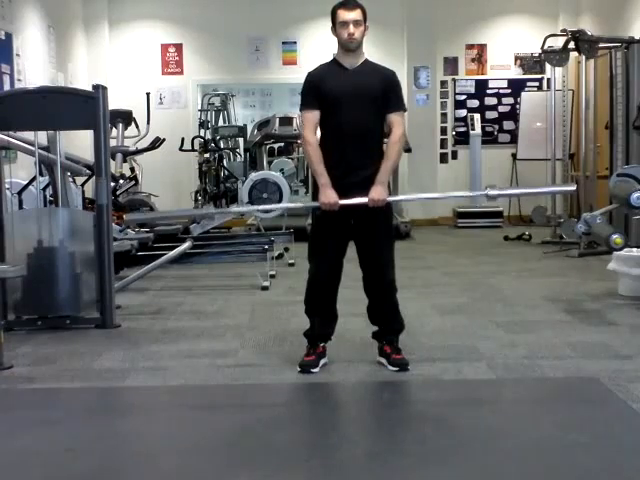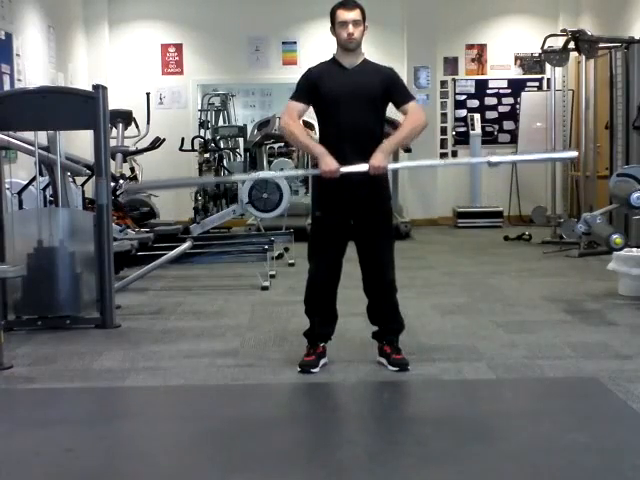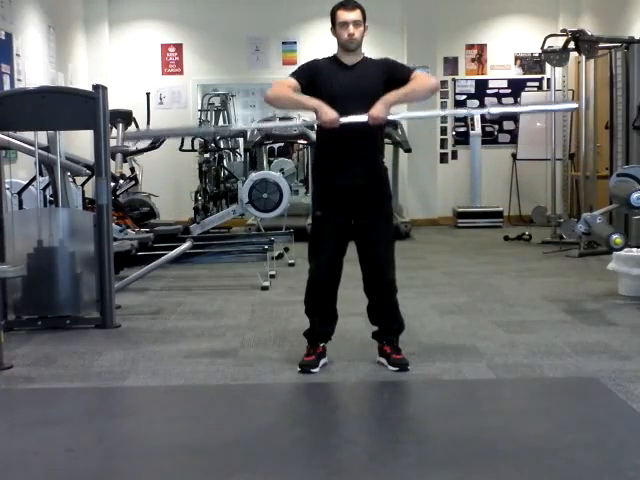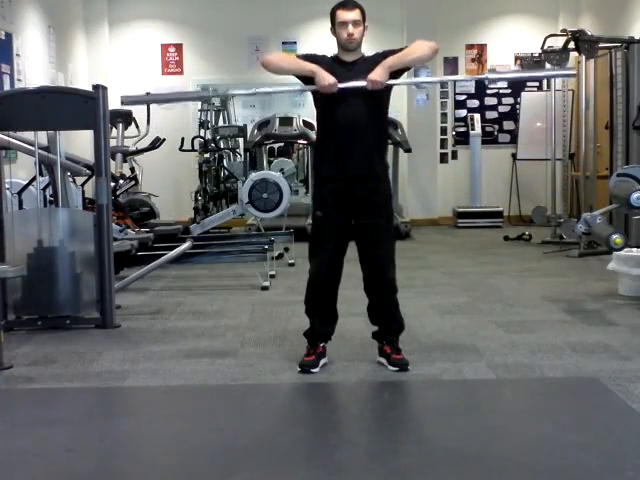
dt=0.4s
person 1, frame 1
left shoulder: (385, 77)
right shoulder: (317, 78)
left elbow: (397, 133)
right elbow: (309, 135)
left wrist: (381, 183)
right wrist: (324, 186)
left hip: (374, 190)
right hip: (330, 191)
left knee: (381, 272)
right knee: (322, 272)
left ankle: (388, 342)
right ankle: (317, 343)
person 1, frame 2
left shoulder: (383, 75)
right shoulder: (316, 76)
left elbow: (418, 117)
right elbow: (288, 121)
left wrist: (385, 149)
right wrist: (320, 153)
left hip: (373, 187)
right hip: (329, 188)
left knee: (380, 270)
right knee: (322, 271)
left ankle: (388, 342)
right ankle: (317, 343)
person 1, frame 3
left shoulder: (383, 68)
right shoulder: (317, 69)
left elbow: (430, 83)
right elbow: (273, 93)
left wrist: (388, 99)
right wrist: (315, 104)
left hip: (372, 186)
right hip: (329, 187)
left knee: (380, 269)
right knee: (322, 270)
left ankle: (388, 342)
right ankle: (317, 342)
person 1, frame 4
left shoulder: (382, 61)
right shoulder: (318, 63)
left elbow: (429, 47)
right elbow: (269, 60)
left wrist: (387, 67)
right wrist: (314, 72)
left hip: (373, 183)
right hip: (330, 184)
left knee: (381, 268)
right knee: (323, 269)
left ankle: (389, 342)
right ankle: (318, 343)
